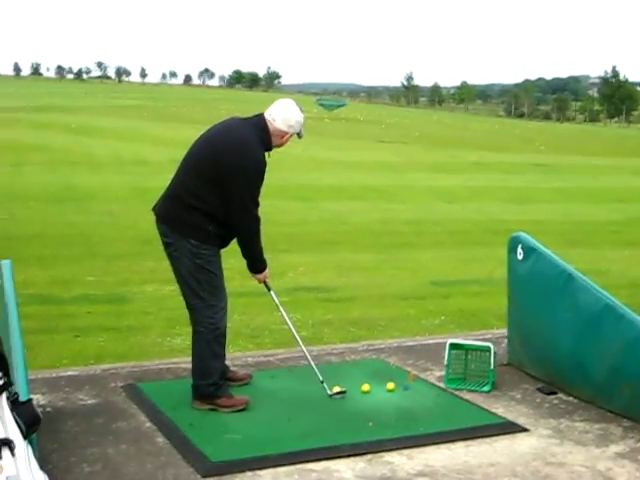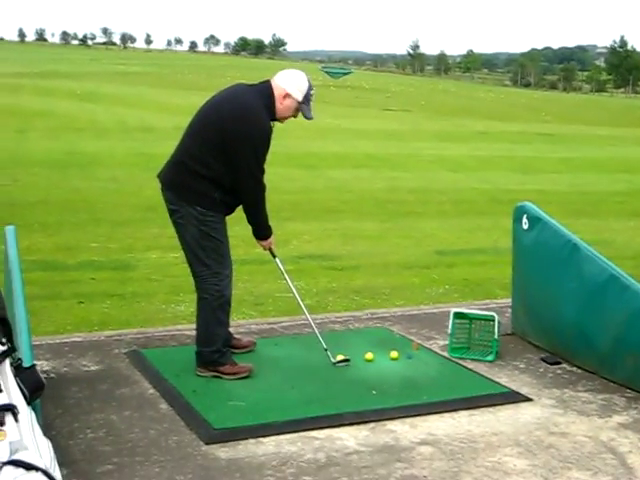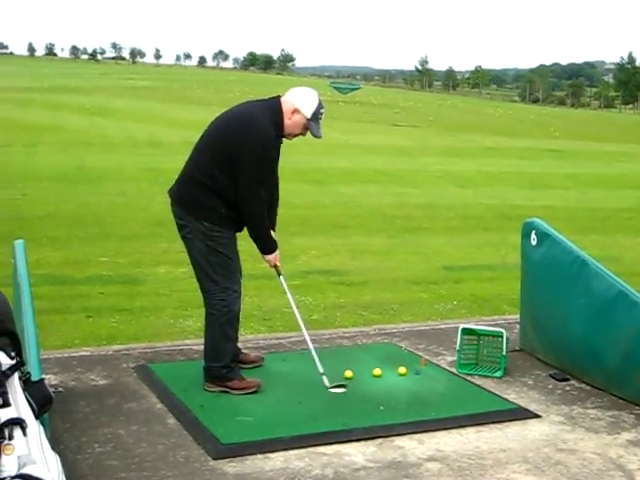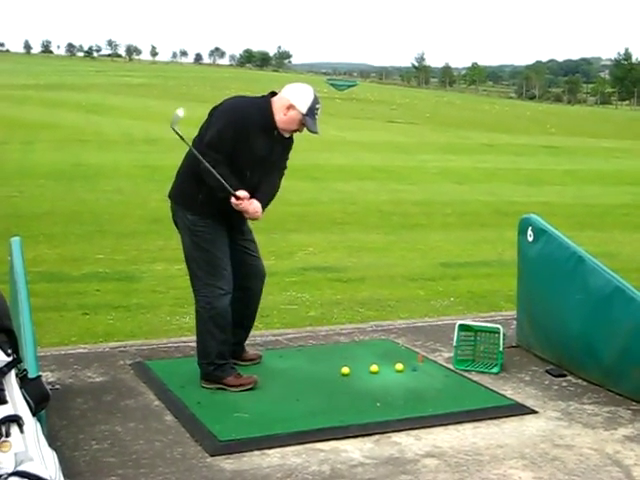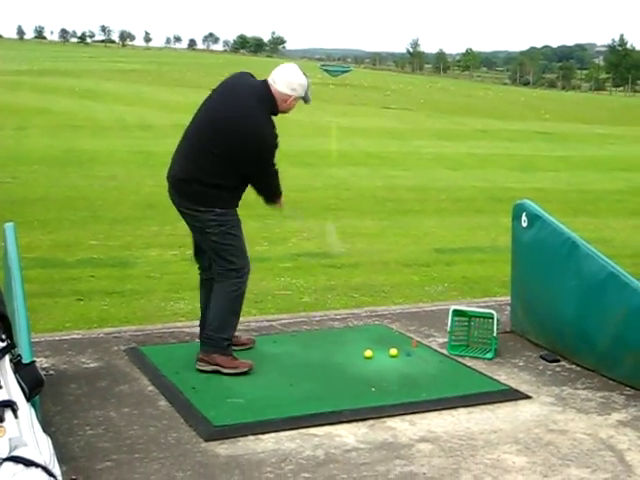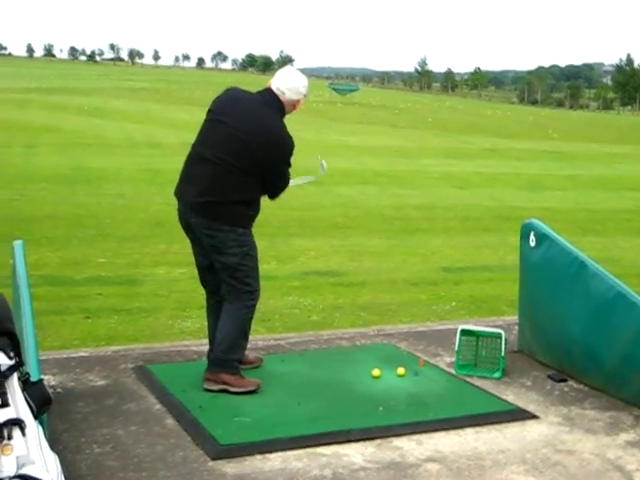
dt=0.4s
person 1, frame 1
left shoulder: (239, 131)
right shoulder: (247, 154)
right elbow: (245, 215)
right wrist: (257, 264)
left hip: (184, 221)
right hip: (189, 231)
left knee: (212, 305)
right knee: (210, 310)
left ankle: (216, 370)
right ankle: (208, 391)
person 1, frame 2
left shoulder: (246, 98)
right shoulder: (252, 119)
left elbow: (244, 175)
right elbow: (250, 181)
right wrist: (263, 230)
left hip: (191, 188)
right hip: (194, 197)
left knee: (217, 271)
right knee: (215, 276)
left ankle: (219, 336)
right ankle: (211, 358)
person 1, frame 3
left shoulder: (261, 119)
right shoulder: (257, 131)
left elbow: (267, 184)
right elbow: (250, 194)
left wrist: (270, 229)
right wrist: (267, 245)
left hip: (208, 208)
right hip: (202, 212)
left knee: (229, 284)
right knee: (224, 292)
left ankle: (228, 351)
right ankle: (219, 373)
person 1, frame 4
left shoulder: (281, 136)
right shoulder: (236, 113)
left elbow: (273, 176)
right elbow: (208, 158)
left wrist: (259, 203)
right wrist: (236, 192)
left hip: (231, 212)
right hip: (199, 210)
left knee: (251, 277)
right knee: (215, 289)
left ankle: (232, 348)
right ankle: (215, 370)
person 1, frame 5
left shoulder: (243, 83)
right shoulder: (258, 128)
right elbow: (263, 173)
right wrist: (275, 197)
left hip: (191, 186)
right hip: (206, 198)
left knee: (215, 265)
right knee: (234, 269)
left ankle: (219, 332)
right ankle: (212, 350)
person 1, frame 6
left shoulder: (230, 98)
right shoulder: (276, 137)
right elbow: (275, 187)
right wrist: (257, 183)
left hip: (191, 204)
right hip: (225, 218)
left knee: (218, 287)
right knee: (243, 292)
left ankle: (226, 353)
right ankle: (221, 369)
